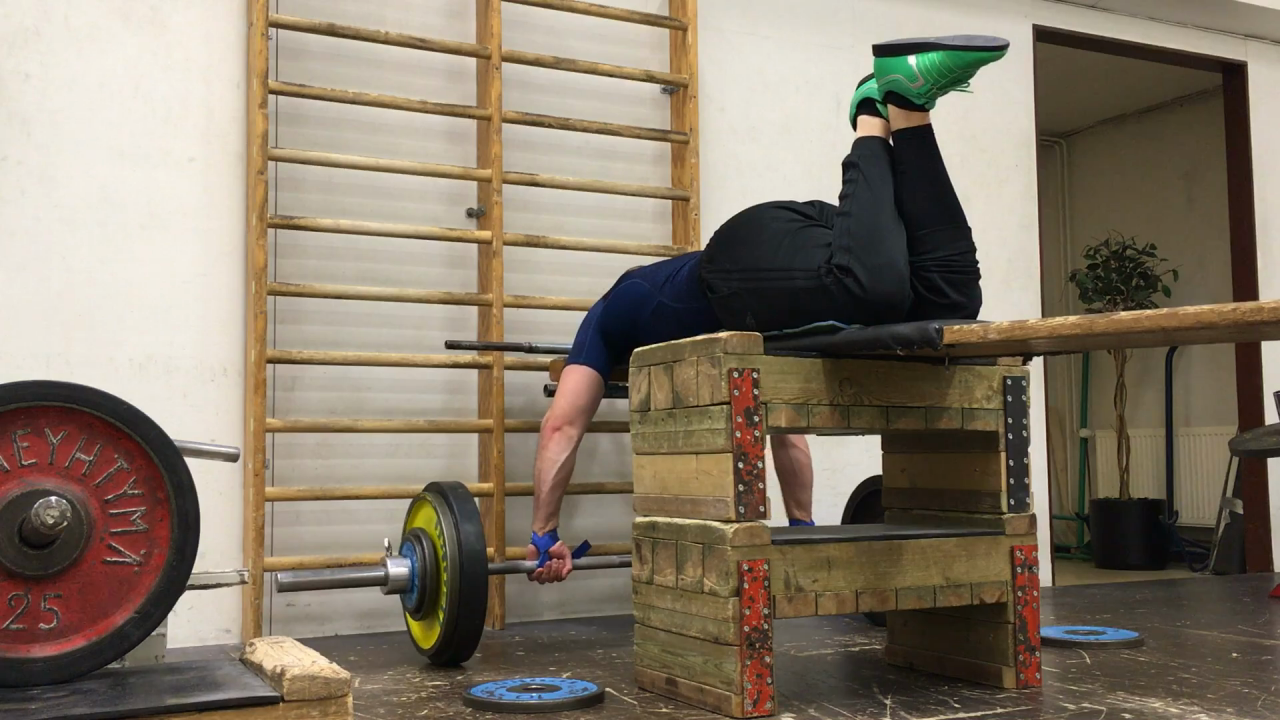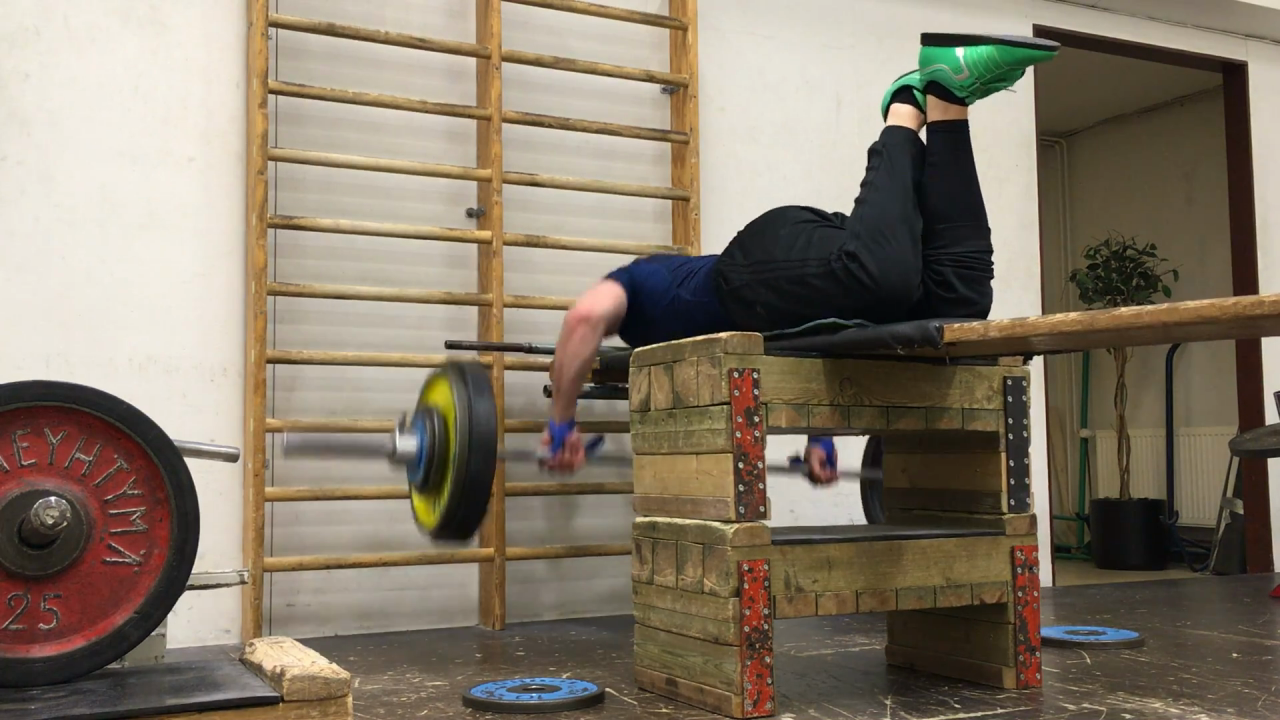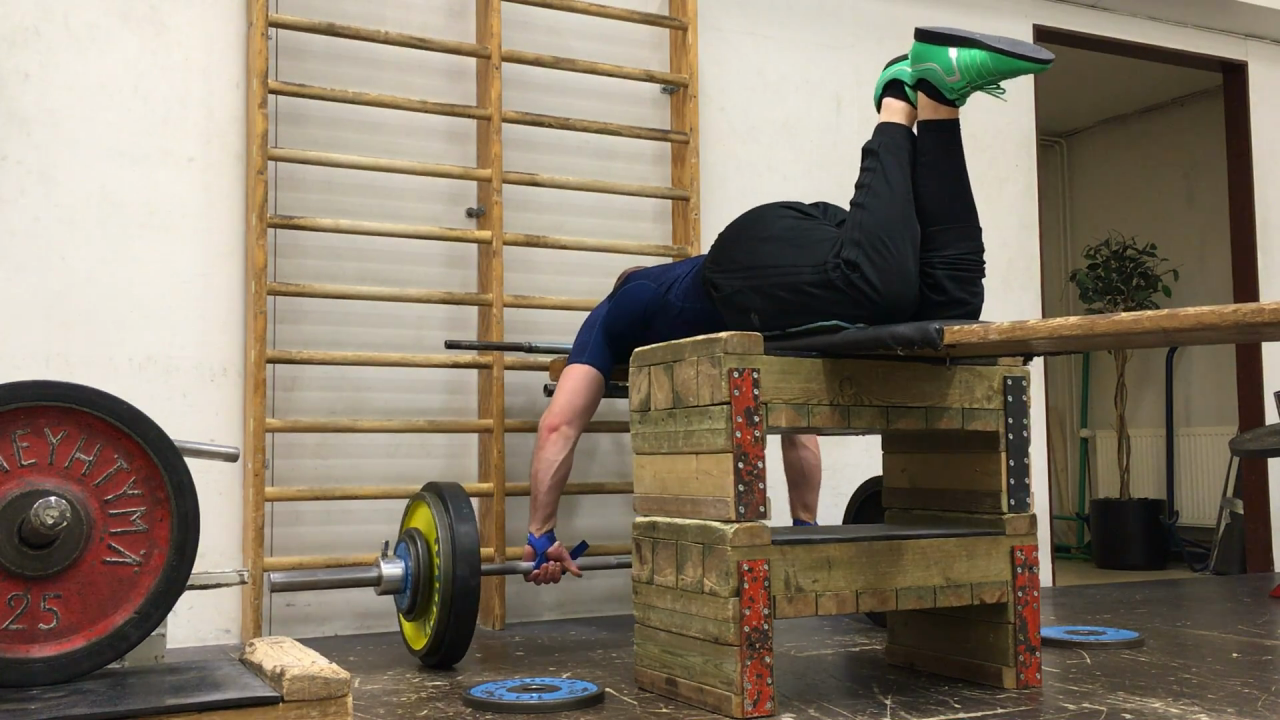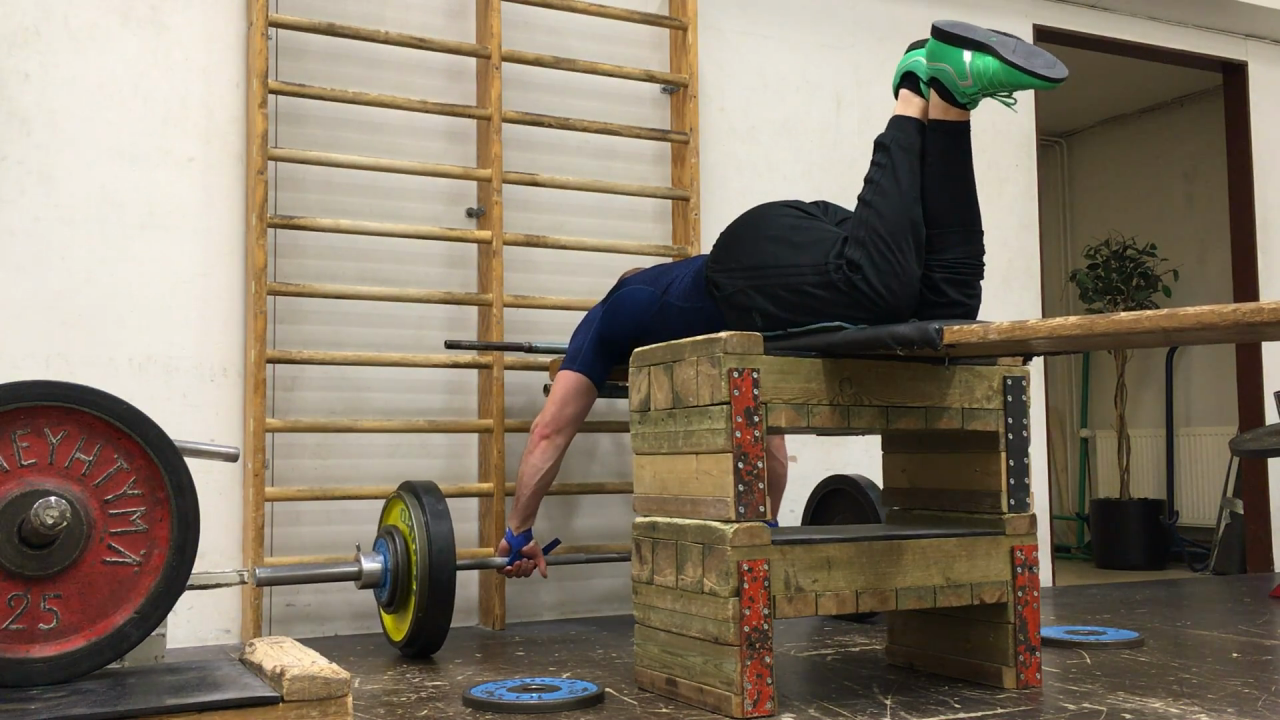
dt=1s
person 1, frame 1
left shoulder: (612, 315)
right shoulder: (738, 334)
left elbow: (563, 425)
right elbow: (783, 425)
left wrist: (545, 535)
right wrist: (801, 526)
left hip: (751, 261)
left knee: (873, 288)
right knee: (949, 300)
left ankle: (873, 121)
person 1, frame 2
left shoulder: (635, 283)
left elbow: (585, 316)
left wrist: (562, 424)
right wrist: (820, 433)
left hip: (768, 266)
right knee: (960, 297)
left ankle: (905, 110)
right ankle: (943, 97)
person 1, frame 3
left shoulder: (614, 316)
right shoulder: (704, 327)
left elbow: (558, 426)
right elbow: (797, 426)
left wrist: (541, 535)
right wrist: (805, 525)
left hip: (758, 260)
left knee: (882, 285)
right knee: (952, 302)
left ankle: (898, 107)
right ankle: (934, 93)
person 1, frame 4
left shoulder: (608, 319)
left elbow: (550, 430)
right elbow: (767, 429)
left wrist: (520, 533)
right wrist: (766, 525)
left hip: (755, 262)
right hip: (805, 236)
left knee: (879, 287)
right knee: (947, 305)
left ankle: (915, 97)
right ankle: (945, 95)
